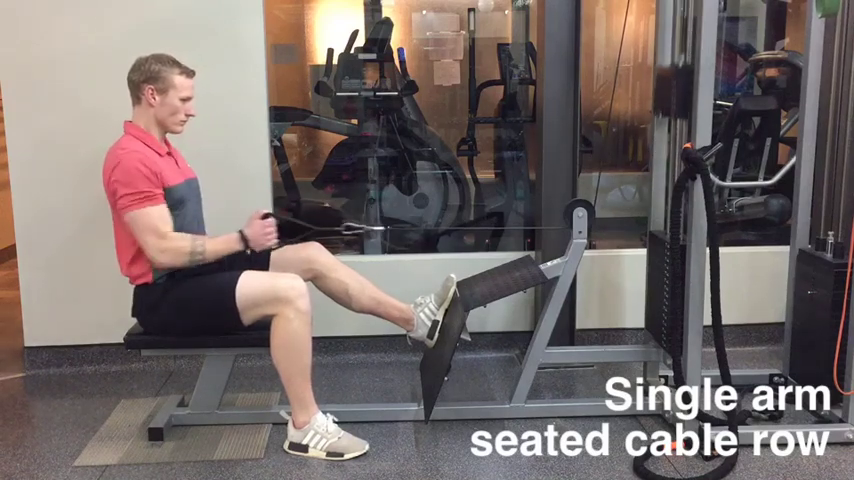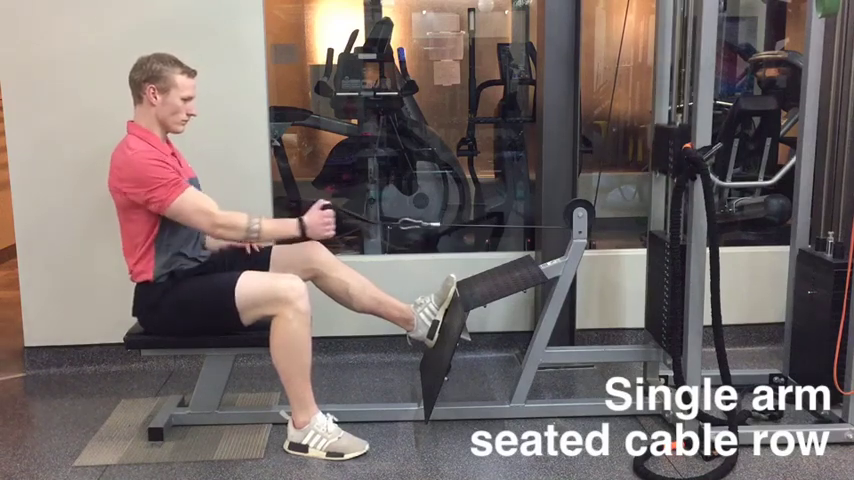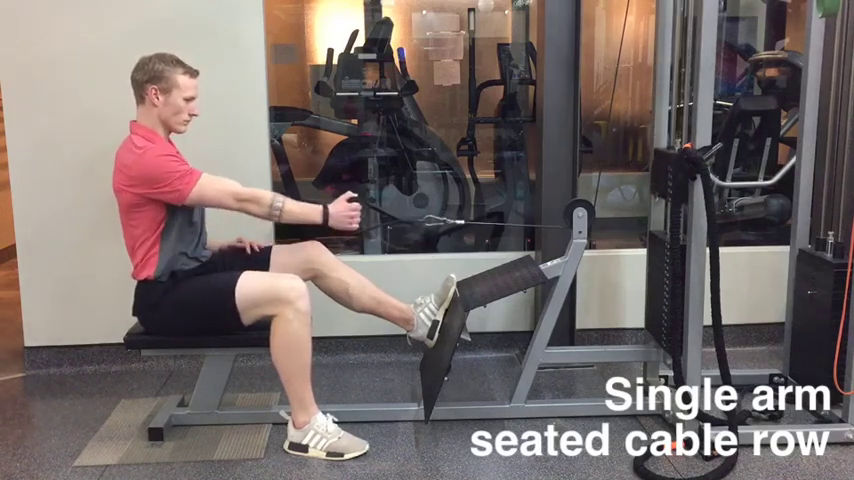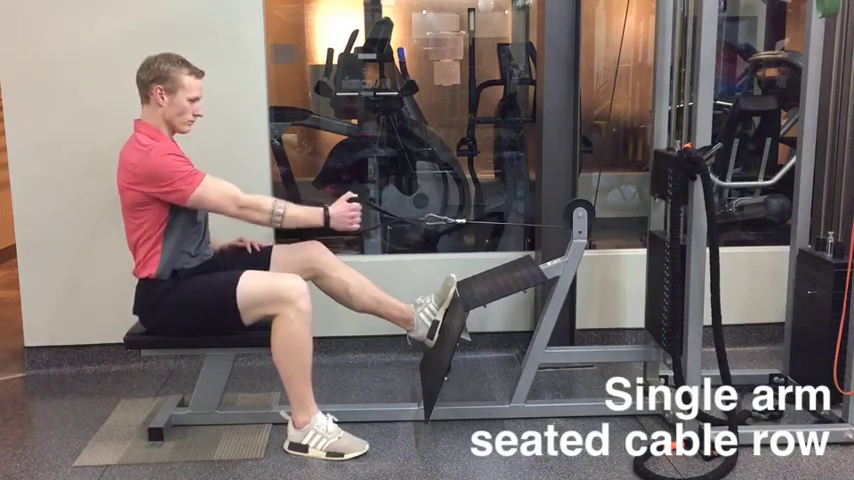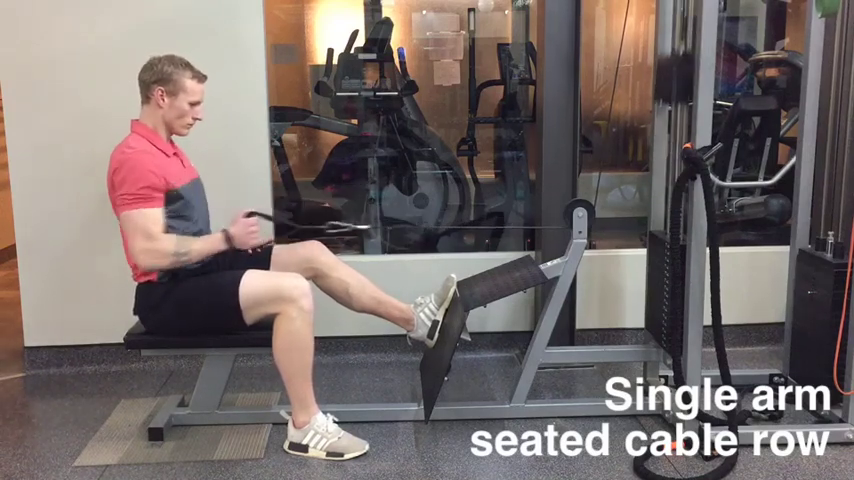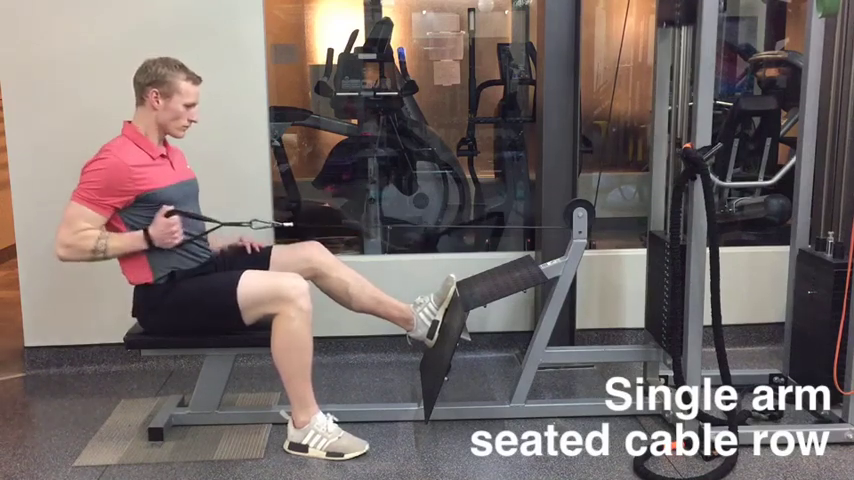
dt=0.4s
person 1, frame 1
left shoulder: (160, 149)
right shoulder: (131, 159)
right elbow: (163, 251)
left wrist: (233, 244)
right wrist: (243, 239)
left hip: (192, 273)
right hip: (166, 295)
left knee: (310, 255)
right knee: (290, 291)
left ankle: (416, 320)
right ankle: (305, 426)
person 1, frame 2
left shoulder: (159, 148)
right shoulder: (138, 158)
right elbow: (217, 222)
left wrist: (224, 246)
right wrist: (301, 225)
left hip: (194, 269)
right hip: (167, 294)
left knee: (312, 255)
right knee: (289, 292)
left ankle: (415, 320)
right ankle: (305, 427)
person 1, frame 3
left shoulder: (155, 147)
right shoulder: (144, 157)
right elbow: (243, 199)
left wrist: (219, 246)
right wrist: (325, 214)
left hip: (192, 269)
right hip: (166, 294)
left knee: (311, 255)
right knee: (289, 292)
left ankle: (415, 320)
right ankle: (305, 426)
person 1, frame 4
left shoulder: (158, 146)
right shoulder: (149, 155)
right elbow: (244, 205)
left wrist: (222, 245)
right wrist: (326, 216)
left hip: (194, 269)
right hip: (168, 294)
left knee: (312, 255)
right knee: (290, 293)
left ankle: (415, 320)
right ankle: (305, 427)
person 1, frame 5
left shoulder: (165, 149)
right shoulder: (136, 158)
right elbow: (147, 254)
left wrist: (229, 241)
right wrist: (226, 239)
left hip: (201, 269)
right hip: (169, 295)
left knee: (312, 254)
right knee: (293, 291)
left ankle: (416, 320)
right ankle: (306, 427)
person 1, frame 6
left shoulder: (169, 152)
right shoulder: (115, 162)
right elbow: (69, 243)
left wrist: (219, 244)
right wrist: (149, 236)
left hip: (200, 269)
right hip: (166, 295)
left knee: (311, 254)
right knee: (290, 291)
left ankle: (416, 320)
right ankle: (305, 426)
